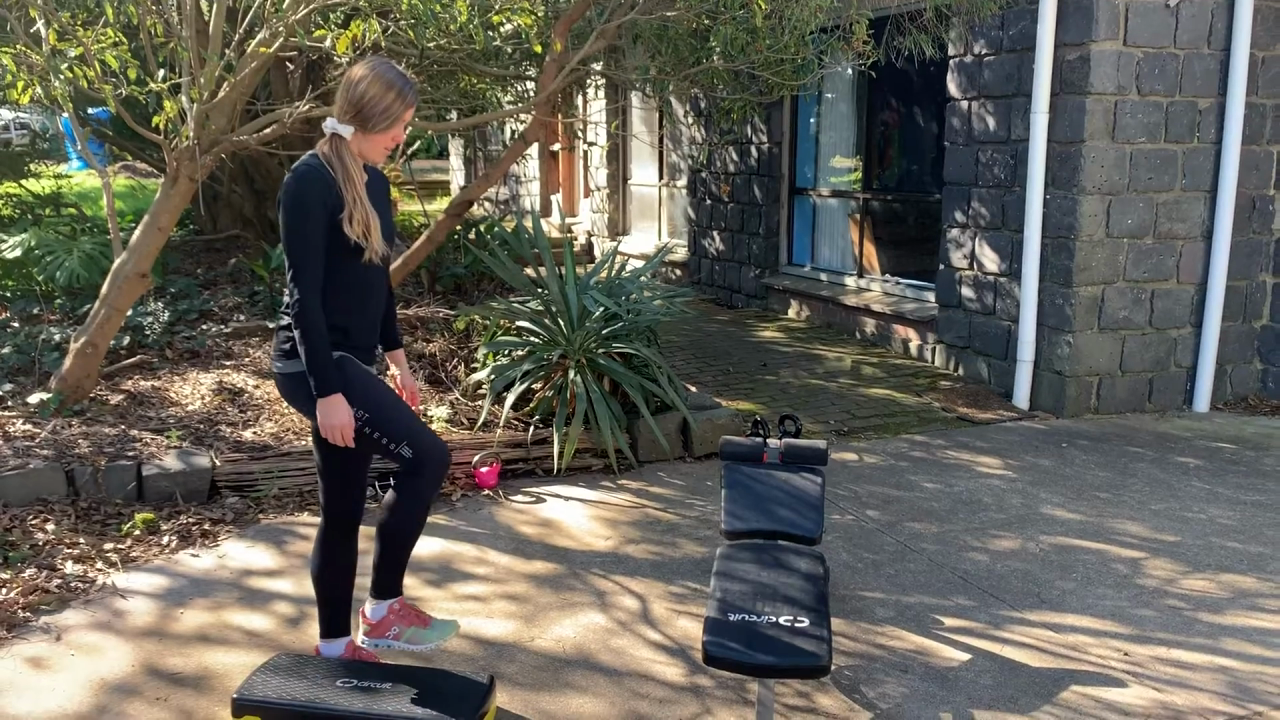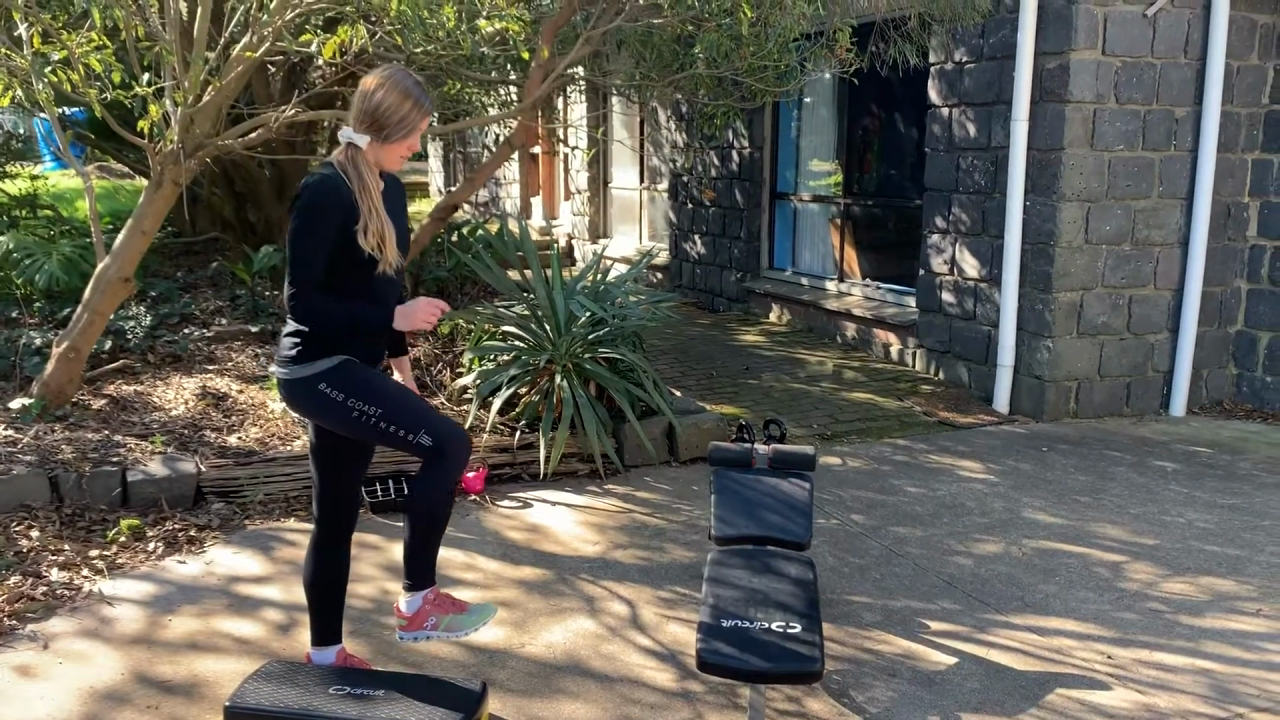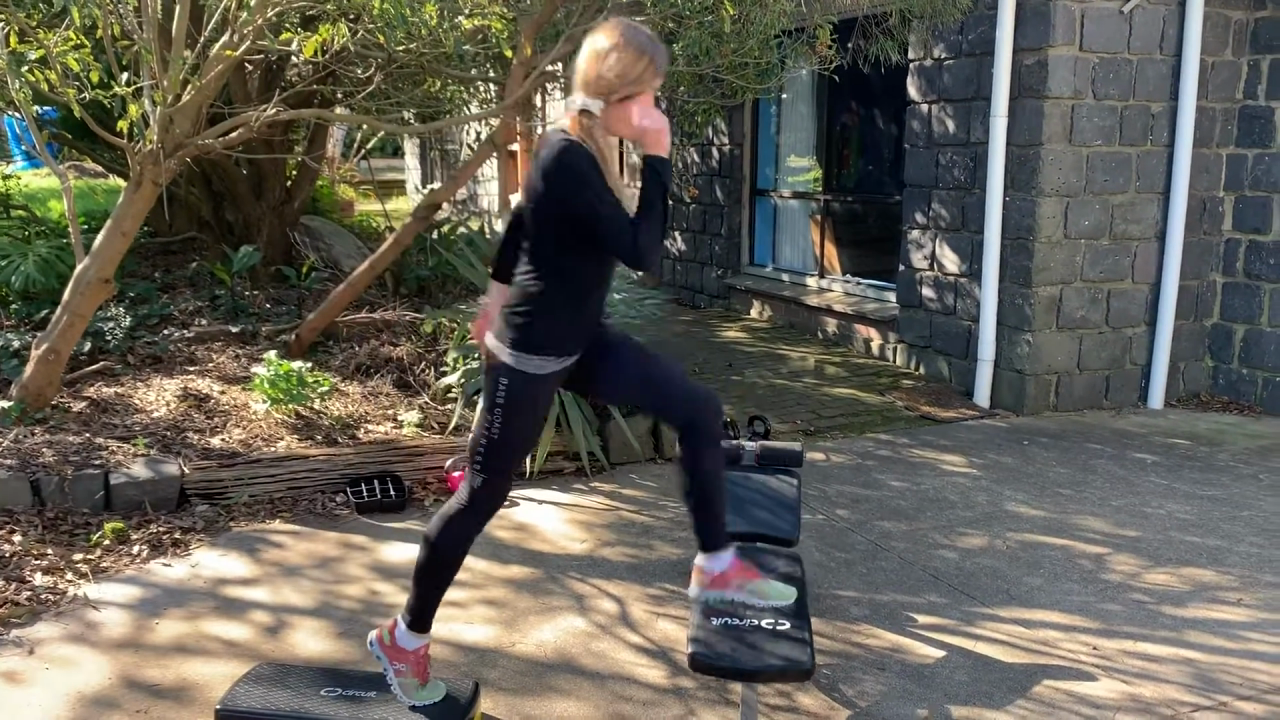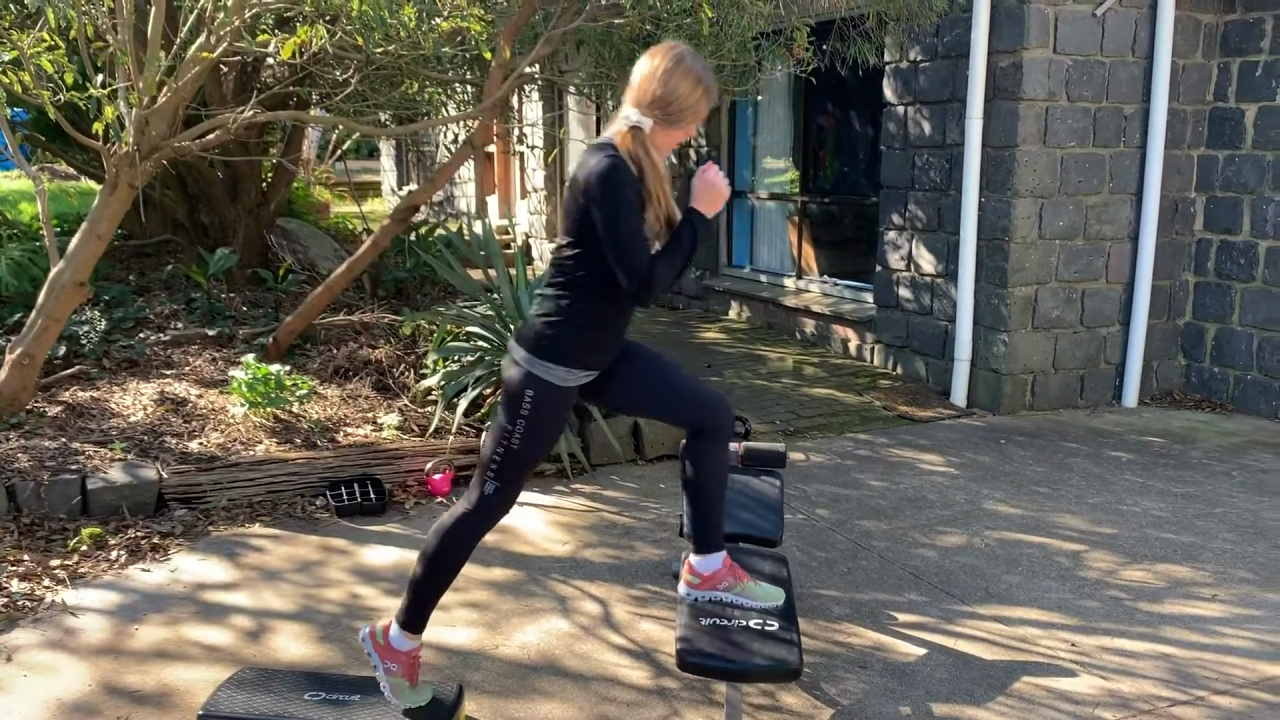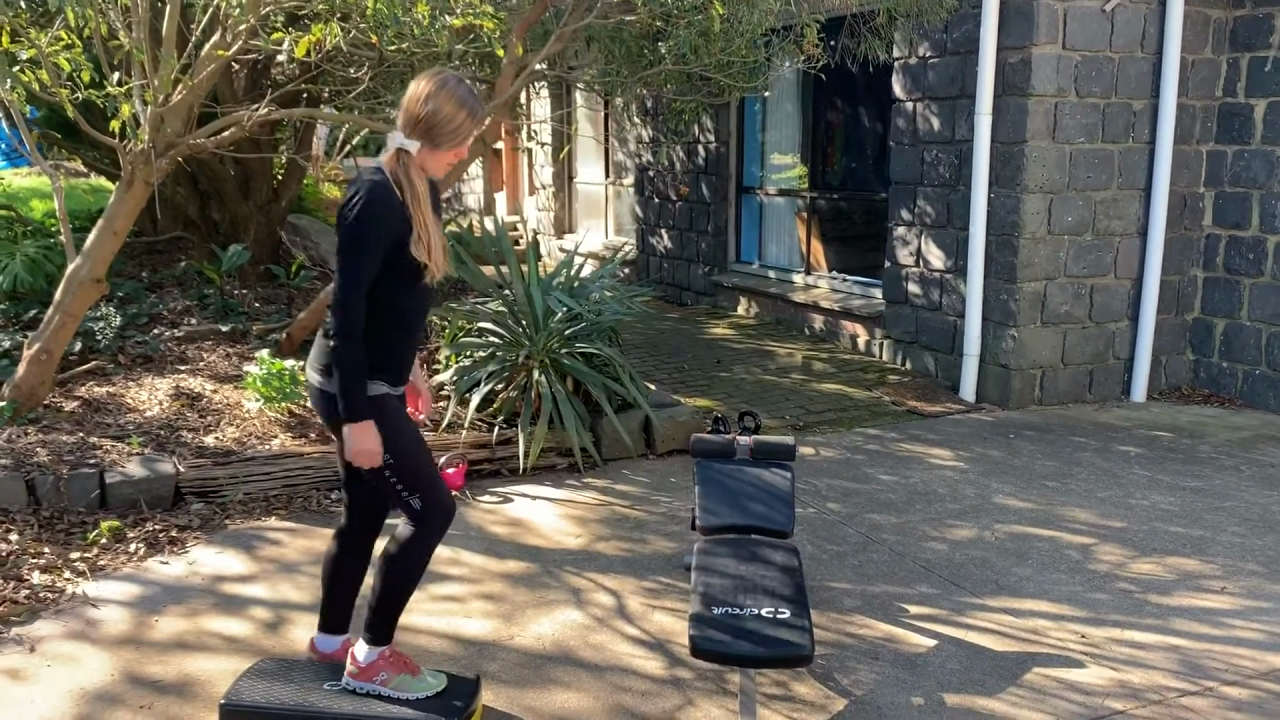
dt=1s
person 1, frame 1
left shoulder: (374, 182)
right shoulder: (310, 180)
right elbow: (303, 294)
left wrist: (396, 357)
right wrist: (327, 390)
left hip: (351, 361)
right hip: (314, 364)
left knee: (343, 508)
right knee: (427, 457)
left ankle: (337, 643)
right ankle: (383, 609)
person 1, frame 2
left shoulder: (389, 189)
right shoulder: (325, 191)
right elbow: (302, 301)
left wrist: (399, 363)
right wrist: (396, 319)
left hip: (350, 368)
right hip: (316, 370)
left knee: (337, 514)
right knee: (448, 444)
left ankle: (326, 652)
right ankle: (418, 601)
person 1, frame 3
left shoulder: (577, 143)
right shoulder: (570, 159)
left elbow: (525, 219)
right elbow: (641, 253)
left wrist: (500, 290)
right wrist: (657, 158)
left hip: (578, 338)
right hip: (532, 355)
left knee: (700, 412)
right knee: (482, 495)
left ankle: (717, 568)
right ankle: (404, 639)
person 1, frame 4
left shoulder: (635, 161)
right shoulder: (606, 169)
right elbow: (644, 284)
right wrist: (700, 214)
left hip: (600, 352)
right hip: (549, 363)
left knee: (712, 416)
right knee: (490, 499)
left ankle: (706, 569)
right ankle: (397, 637)
person 1, frame 5
left shoulder: (416, 189)
right shoulder: (377, 196)
right elbow: (347, 308)
left wrist: (410, 368)
right wrist: (354, 415)
left hip: (380, 382)
right hip: (354, 389)
left knee: (367, 510)
right knee: (433, 509)
left ankle: (331, 638)
right ankle: (372, 655)
